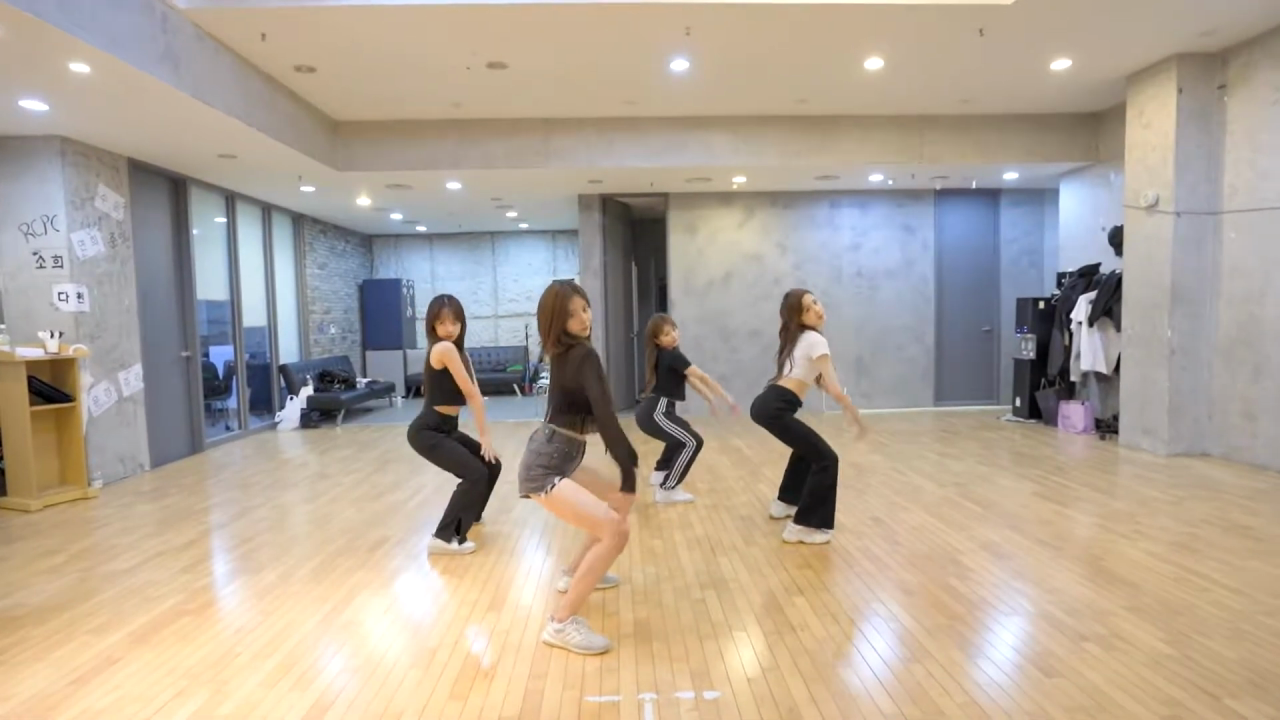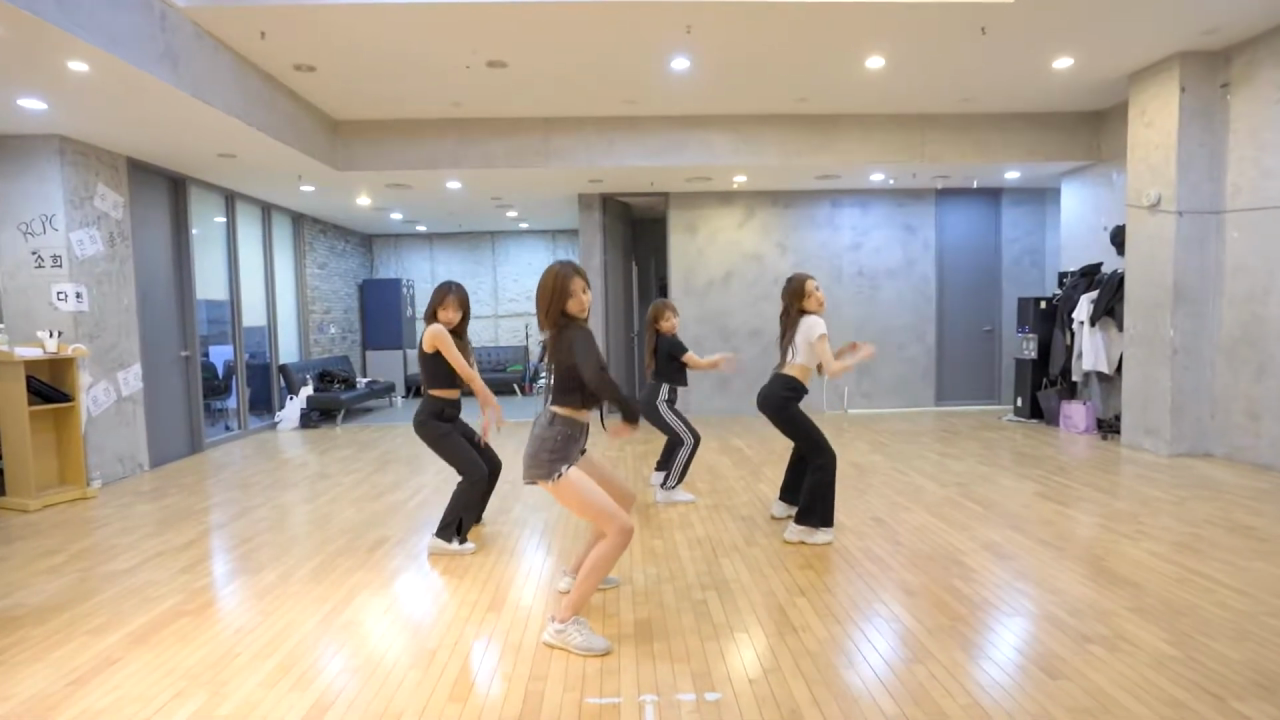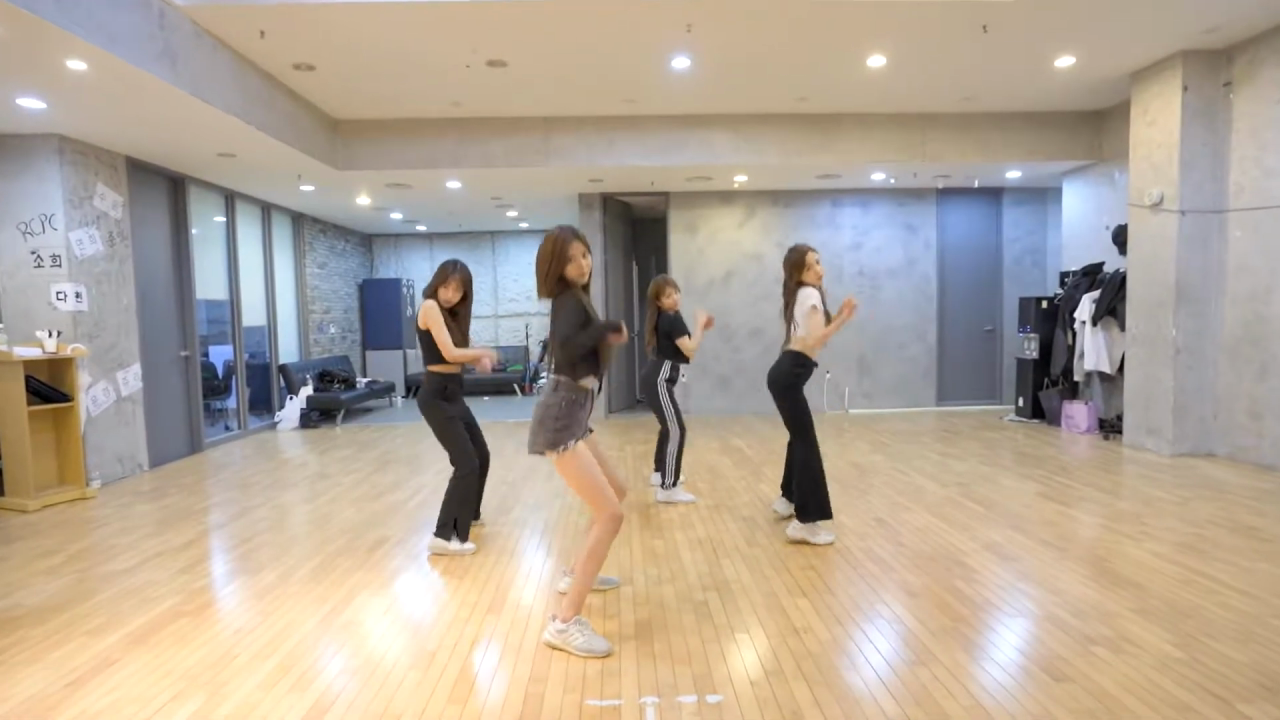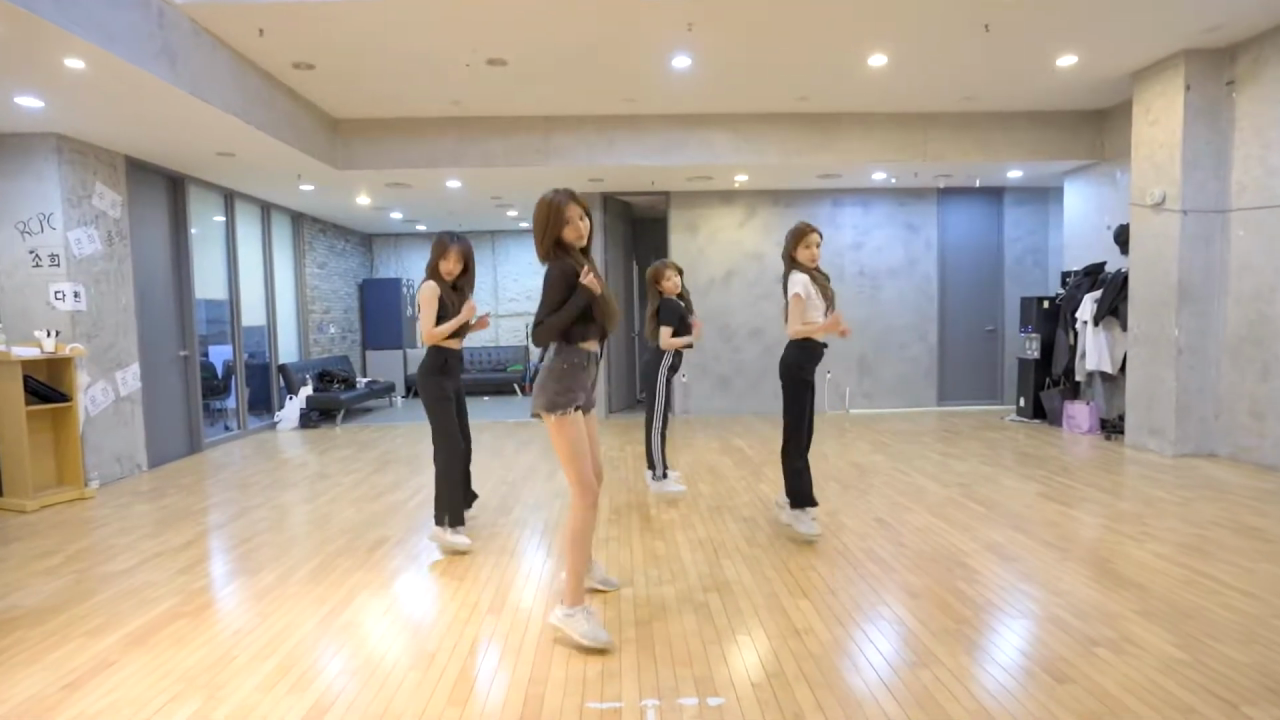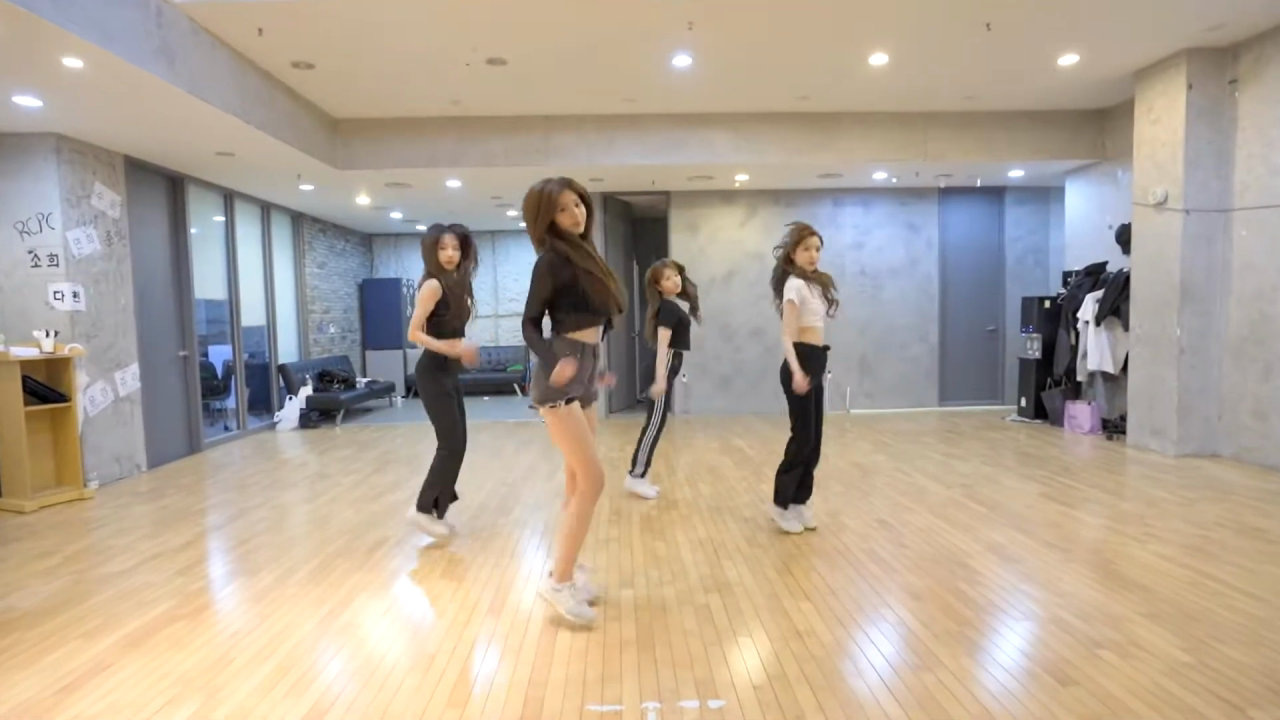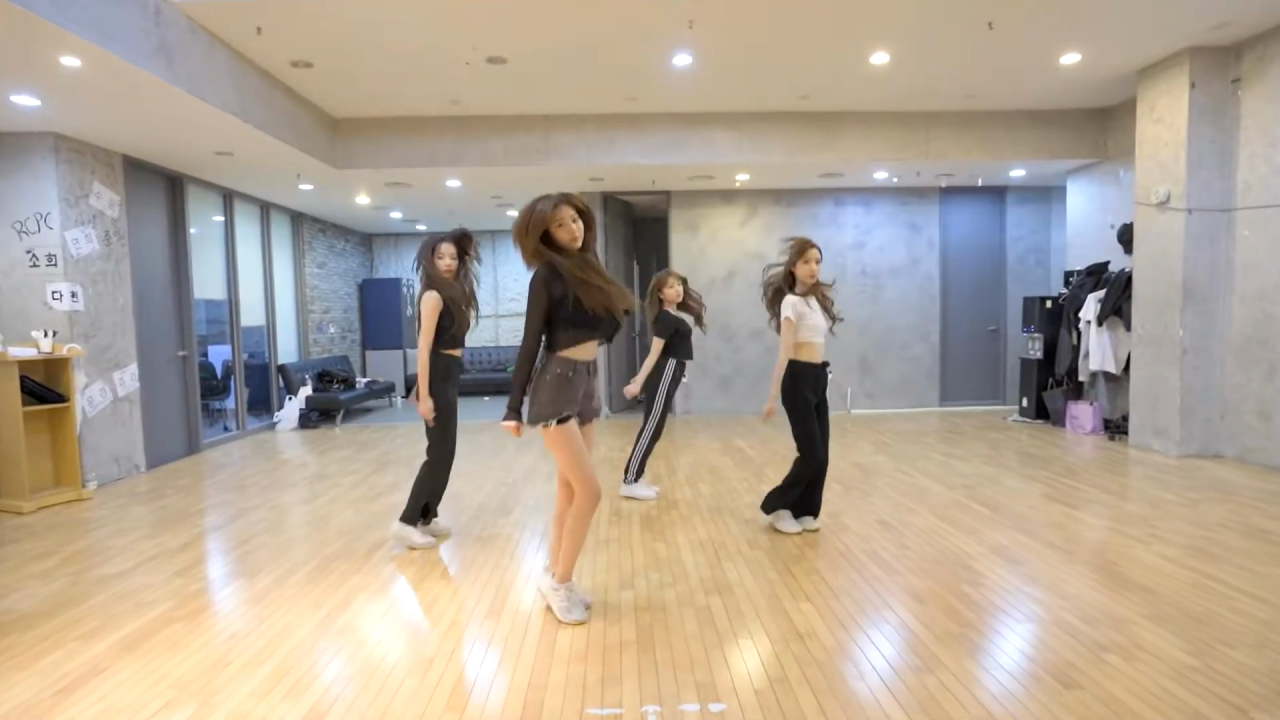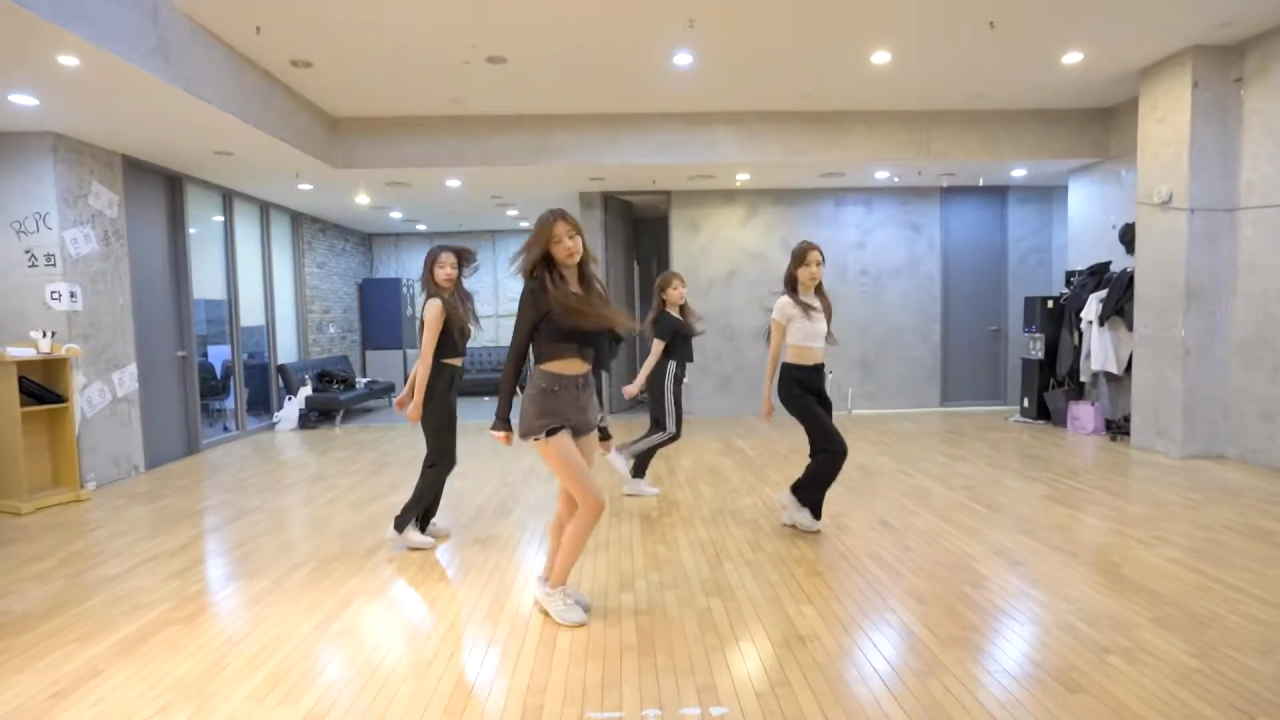
dt=0.1s
person 1, frame 1
left shoulder: (567, 354)
right shoulder: (583, 356)
left elbow: (589, 419)
right elbow: (605, 419)
left wrist: (625, 479)
right wrist: (627, 473)
left hip: (559, 458)
right hip: (546, 467)
left knee: (624, 499)
right knee: (616, 529)
left ankle: (575, 573)
right ankle: (562, 622)
person 1, frame 2
left shoulder: (564, 335)
right shoulder: (576, 334)
right elbow: (598, 380)
left wrist: (618, 416)
right wrist: (632, 412)
left hip: (566, 442)
right hip: (554, 449)
left knee: (625, 499)
right knee: (621, 528)
left ankle: (576, 573)
right ankle: (562, 622)
person 1, frame 3
left shoulder: (571, 299)
right shoulder: (569, 300)
right elbow: (566, 349)
left wrist: (605, 333)
right wrist: (610, 328)
left hip: (573, 415)
right hip: (560, 418)
left knee: (615, 492)
right knee: (610, 513)
left ankle: (578, 573)
right ankle: (564, 620)
person 1, frame 4
left shoulder: (576, 264)
right shoulder: (561, 269)
right elbow: (544, 328)
right wrist: (585, 293)
left hip: (582, 379)
right hip: (562, 383)
left knee: (593, 479)
right knee: (585, 489)
left ankle: (584, 567)
right ankle: (570, 606)
person 1, frame 5
left shoulder: (581, 252)
right shoulder: (553, 258)
right elbow: (529, 323)
left wrist: (595, 368)
right wrist: (551, 362)
left hip: (584, 370)
right hip: (561, 376)
left knee: (579, 478)
right knee: (590, 480)
left ankle: (568, 566)
right ankle: (560, 580)
person 1, frame 6
left shoulder: (589, 267)
right shoulder: (549, 274)
right elbow: (531, 342)
right wrist: (514, 407)
left hip: (586, 384)
right hip: (555, 388)
left knee: (571, 489)
right knee: (588, 491)
left ankle: (559, 580)
right ankle: (557, 582)
person 1, frame 7
left shoulder: (591, 289)
right shoulder: (538, 290)
right elbow: (517, 353)
left wrist: (600, 424)
right wrist: (502, 416)
left hip: (583, 398)
right hip: (547, 402)
left knee: (572, 502)
right knee: (592, 502)
left ankle: (552, 583)
right ankle: (553, 587)
person 2, frame 1
left shoulder: (457, 350)
right shoulder: (444, 348)
left elbow: (473, 396)
right elbow: (473, 395)
left wrist: (485, 439)
right wrist: (485, 438)
left hip: (445, 429)
right hip: (426, 433)
left knee: (491, 465)
right knee: (475, 474)
left ankle: (469, 515)
right ankle: (445, 537)
person 2, frame 2
left shoulder: (455, 335)
right shoulder: (435, 331)
left elbow: (469, 377)
right elbow: (466, 373)
left wrist: (486, 415)
right wrist: (493, 406)
left hip: (450, 414)
right hip: (432, 418)
left knee: (491, 464)
right knee: (476, 473)
left ankle: (469, 517)
right ankle: (444, 538)
person 2, frame 3
left shoulder: (455, 314)
right shoulder: (430, 307)
left elbow: (462, 355)
right elbow: (450, 353)
left wrist: (479, 358)
right wrist: (483, 352)
left hip: (454, 395)
right hip: (437, 396)
left knee: (481, 457)
right knee: (467, 464)
left ankle: (468, 514)
right ankle: (444, 536)
person 2, frame 4
left shoulder: (454, 289)
right shoulder: (431, 287)
right elbow: (427, 336)
left wrist: (472, 324)
right wrist: (462, 318)
left hip: (450, 372)
right hip: (435, 374)
left knee: (462, 443)
right knee: (450, 448)
left ankle: (457, 507)
right ankle: (446, 524)
person 2, frame 5
left shoulder: (455, 282)
right shoulder: (433, 284)
right elbow: (414, 334)
left wrist: (461, 349)
right wrist: (451, 348)
left hip: (448, 369)
right hip: (434, 370)
left knee: (457, 439)
right knee: (452, 442)
left ankle: (439, 503)
right ankle: (426, 509)
person 2, frame 6
left shoulder: (454, 291)
right shoulder: (434, 295)
right elbow: (424, 348)
right wrist: (424, 395)
left hip: (447, 375)
right hip: (438, 377)
left knee: (442, 451)
right knee: (440, 454)
left ankle: (424, 518)
right ankle: (406, 523)
person 2, frame 7
left shoulder: (452, 302)
right shoulder: (436, 304)
right elbow: (426, 355)
left wrist: (408, 390)
right wrist: (417, 400)
left hip: (445, 384)
right hip: (438, 386)
left knee: (440, 457)
right knee: (443, 460)
left ankle: (422, 522)
right ankle: (404, 525)
person 3, frame 1
left shoulder: (800, 338)
right shoulder: (816, 341)
left elbow: (820, 381)
right elbow: (836, 389)
left wrist: (845, 407)
right wrist: (856, 416)
left hip: (766, 404)
right hip: (775, 409)
left knee: (807, 448)
right knee: (825, 459)
left ankle: (785, 502)
right ankle: (805, 525)
person 3, frame 2
left shoulder: (801, 324)
right shoulder: (814, 325)
left elbow: (819, 363)
right elbow: (832, 370)
left wrist: (845, 353)
right wrist: (860, 357)
left hip: (773, 394)
right hip: (782, 398)
left knee: (808, 447)
right knee: (822, 456)
left ankle: (787, 502)
right ankle: (806, 525)
person 3, frame 3
left shoulder: (805, 295)
right shoulder: (809, 294)
left elbow: (814, 338)
right elbow: (813, 342)
left wrist: (840, 317)
right wrist: (842, 320)
left hip: (786, 374)
right hip: (789, 377)
left knee: (801, 437)
right knee: (806, 444)
left ankle: (789, 499)
right ankle: (806, 521)
person 3, frame 4
left shoulder: (813, 278)
right shoulder: (800, 279)
right elbow: (793, 329)
left wrist: (834, 328)
right wrist: (826, 327)
left hip: (806, 359)
right hip: (798, 359)
left knee: (800, 431)
right knee: (797, 433)
left ankle: (791, 499)
right ankle: (796, 507)
person 3, frame 5
left shoulder: (814, 282)
right shoulder: (795, 285)
right elbow: (788, 335)
right wrist: (796, 371)
left hip: (814, 364)
right hip: (801, 365)
left knee: (812, 439)
right knee: (803, 438)
left ankle: (795, 499)
right ankle: (784, 503)
person 3, frame 6
left shoulder: (818, 296)
right shoulder: (792, 302)
right elbow: (784, 352)
right wrist: (773, 396)
left hip: (819, 379)
right hip: (799, 380)
left knee: (818, 455)
right knee: (813, 456)
left ankle: (799, 512)
right ankle: (777, 507)
person 3, frame 7
left shoulder: (822, 303)
right shoulder: (786, 304)
right elbow: (774, 354)
left wrist: (817, 381)
right wrist: (767, 396)
left hip: (817, 381)
right hip: (794, 383)
left knee: (825, 451)
right knee: (835, 447)
left ankle: (804, 511)
right ankle: (797, 498)
person 4, frame 1
left shoulder: (665, 356)
right shoulder: (672, 357)
left elbow: (691, 380)
right elbow: (701, 377)
left wrist: (710, 399)
right wrist: (725, 397)
left hip: (652, 411)
right hip: (654, 414)
left knee: (682, 435)
right knee: (693, 442)
left ankle: (660, 472)
right ankle: (667, 490)
person 4, frame 2
left shoulder: (667, 341)
right shoulder: (670, 343)
left elbow: (689, 363)
right elbow: (699, 365)
left wrist: (714, 363)
right wrist: (721, 357)
left hip: (656, 398)
right hip: (658, 400)
left knee: (680, 433)
right knee: (690, 438)
left ankle: (660, 473)
right ankle: (667, 490)
person 4, frame 3
left shoulder: (671, 317)
right shoulder: (671, 320)
left elbow: (684, 347)
right elbow: (690, 350)
left wrist: (700, 327)
right wrist: (699, 326)
left hip: (657, 379)
right hip: (659, 381)
left knee: (670, 426)
right knee: (676, 430)
left ankle: (661, 473)
right ankle: (667, 488)
person 4, frame 4
left shoulder: (671, 304)
right shoulder: (670, 306)
right elbow: (665, 342)
left wrist: (690, 326)
right wrist: (692, 337)
left hip: (659, 365)
right hip: (660, 367)
left knee: (657, 419)
right knee: (657, 420)
left ankle: (659, 469)
right ankle: (659, 478)
person 4, frame 5
left shoulder: (671, 305)
right shoulder: (669, 307)
right elbow: (663, 343)
right wrist: (660, 378)
left hip: (666, 369)
right hip: (661, 370)
left knee: (656, 421)
right knee: (655, 422)
left ankle: (639, 473)
right ankle: (637, 477)
person 4, frame 6
left shoulder: (676, 316)
right shoulder: (667, 318)
right elbow: (655, 352)
right wrist: (638, 382)
left hip: (669, 374)
right hip: (664, 375)
left knee: (654, 428)
right knee: (652, 428)
left ankle: (634, 479)
right ankle: (629, 483)
person 4, frame 7
left shoulder: (678, 318)
right shoulder: (666, 320)
right elbow: (655, 354)
right wrist: (638, 384)
left hip: (671, 375)
right hip: (666, 376)
left knee: (660, 428)
right knee: (670, 431)
left ankle: (635, 480)
right ankle: (623, 453)
